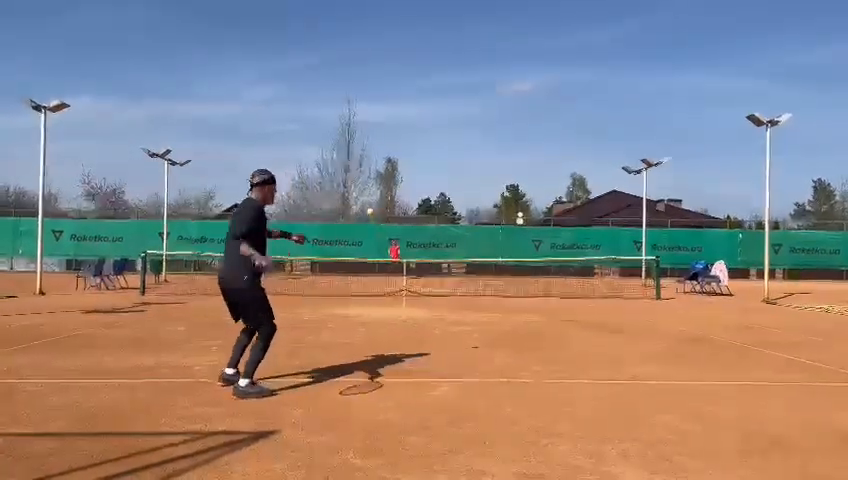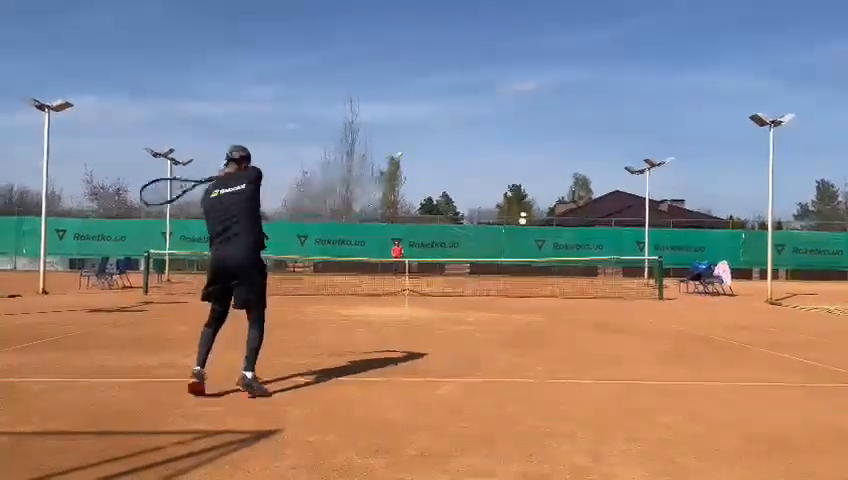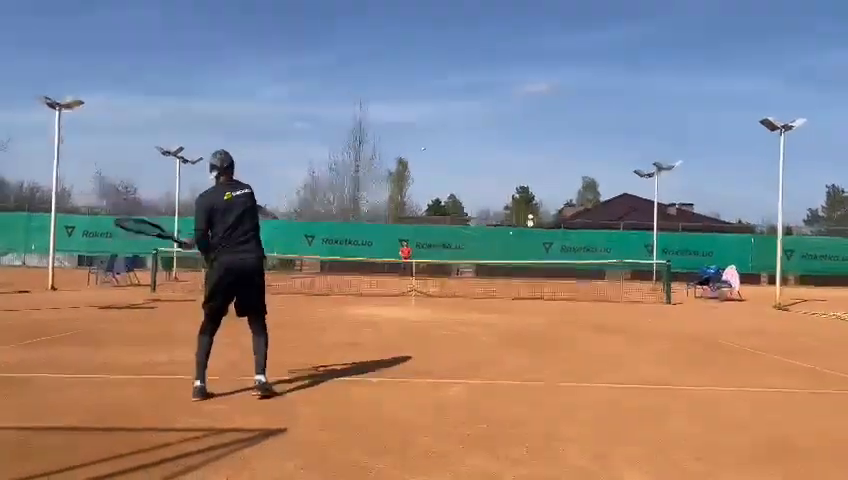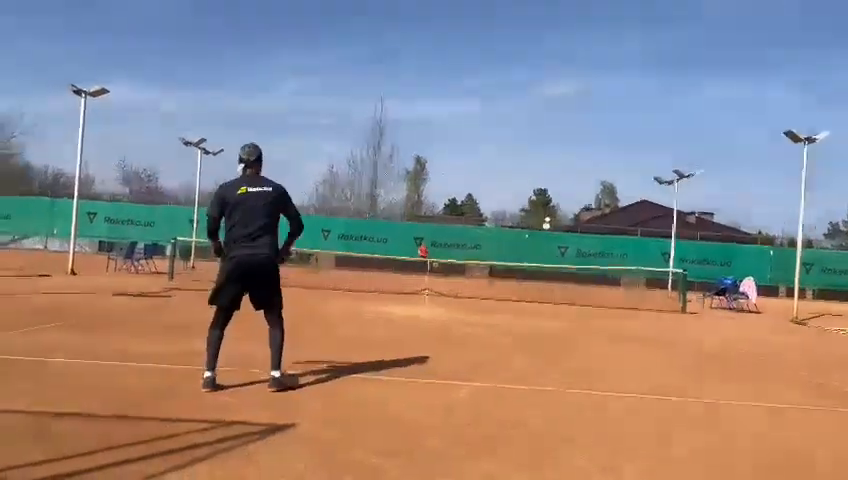
dt=0.3s
person 1, frame 1
left shoulder: (254, 210)
right shoulder: (251, 209)
left elbow: (261, 233)
right elbow: (238, 242)
left wrist: (287, 235)
right wrist: (256, 256)
left hip: (231, 279)
right hip: (242, 280)
left knee: (252, 326)
right knee: (267, 328)
left ankle: (229, 372)
right ankle: (244, 383)
person 1, frame 2
left shoulder: (209, 192)
right shoulder: (253, 176)
left elbow: (212, 230)
left hip: (220, 260)
right hip: (248, 259)
left knee: (216, 317)
right knee: (256, 319)
left ankle: (199, 371)
right ankle: (248, 375)
person 1, frame 3
left shoulder: (205, 199)
right shoulder: (247, 191)
left elbow: (201, 239)
left hip: (223, 266)
right hip: (252, 265)
left knee: (209, 325)
right knee: (258, 324)
left ankle: (199, 384)
right ankle: (260, 380)
person 1, frame 4
left shoulder: (226, 189)
right shoulder: (276, 190)
left elbow: (211, 227)
right elbow: (297, 224)
left wrist: (220, 250)
right wrist: (285, 248)
left hip: (235, 260)
right hip: (266, 261)
left knee: (220, 318)
right knee: (274, 318)
left ankle: (208, 375)
right ankle: (276, 374)
